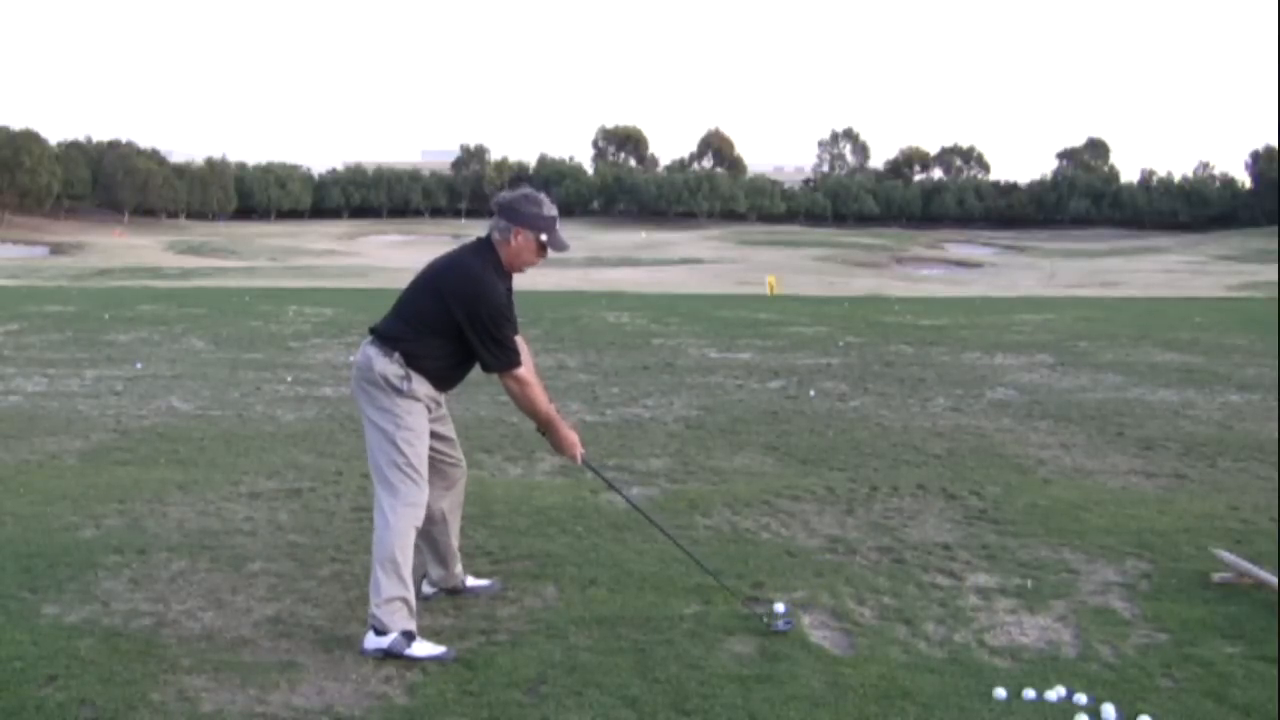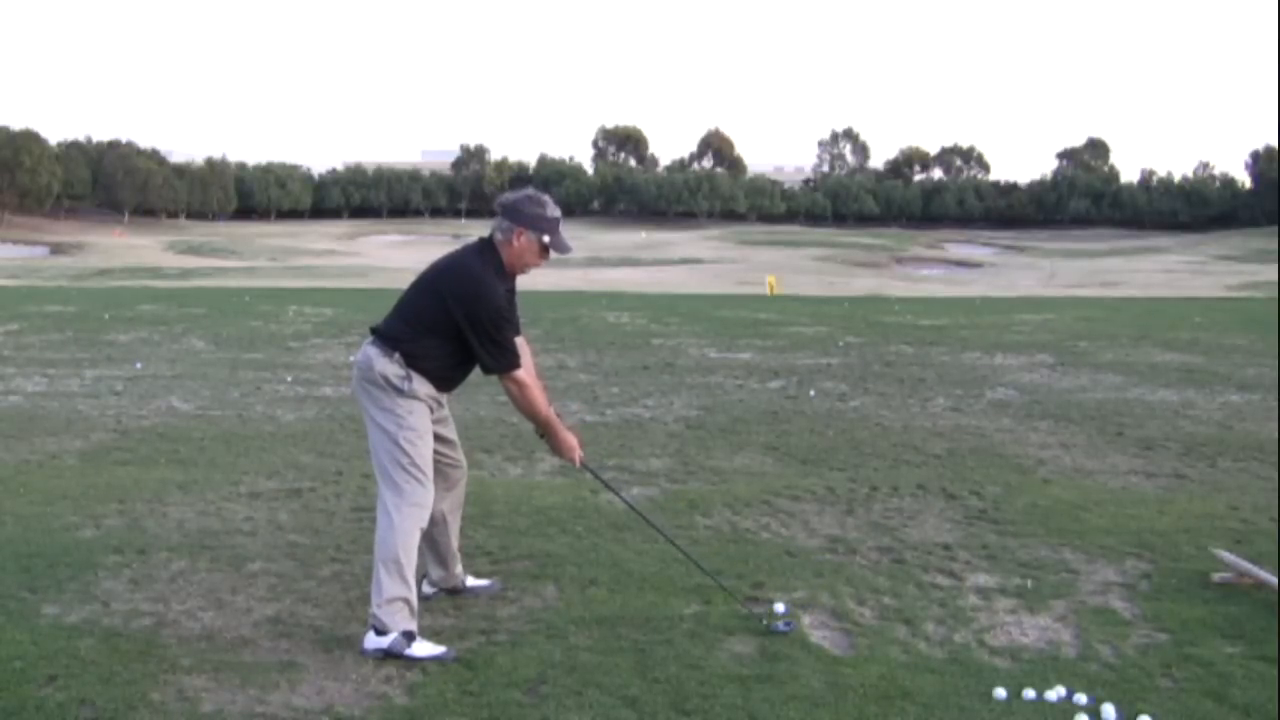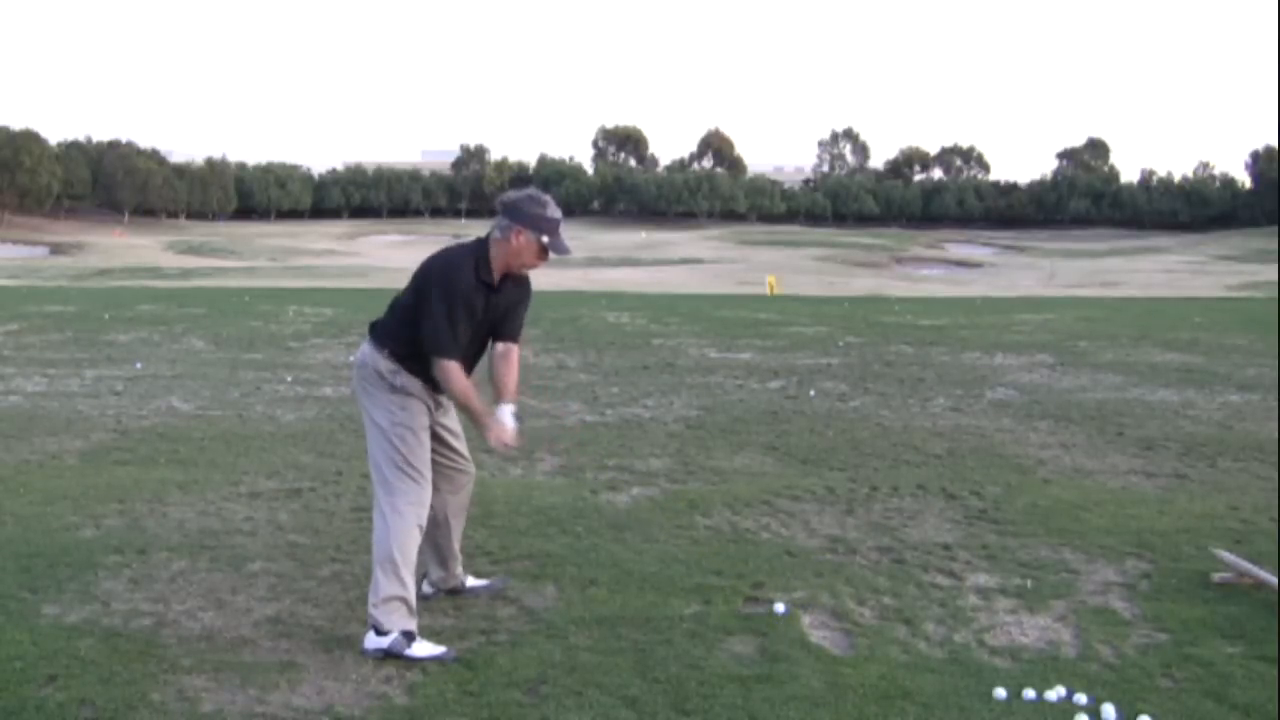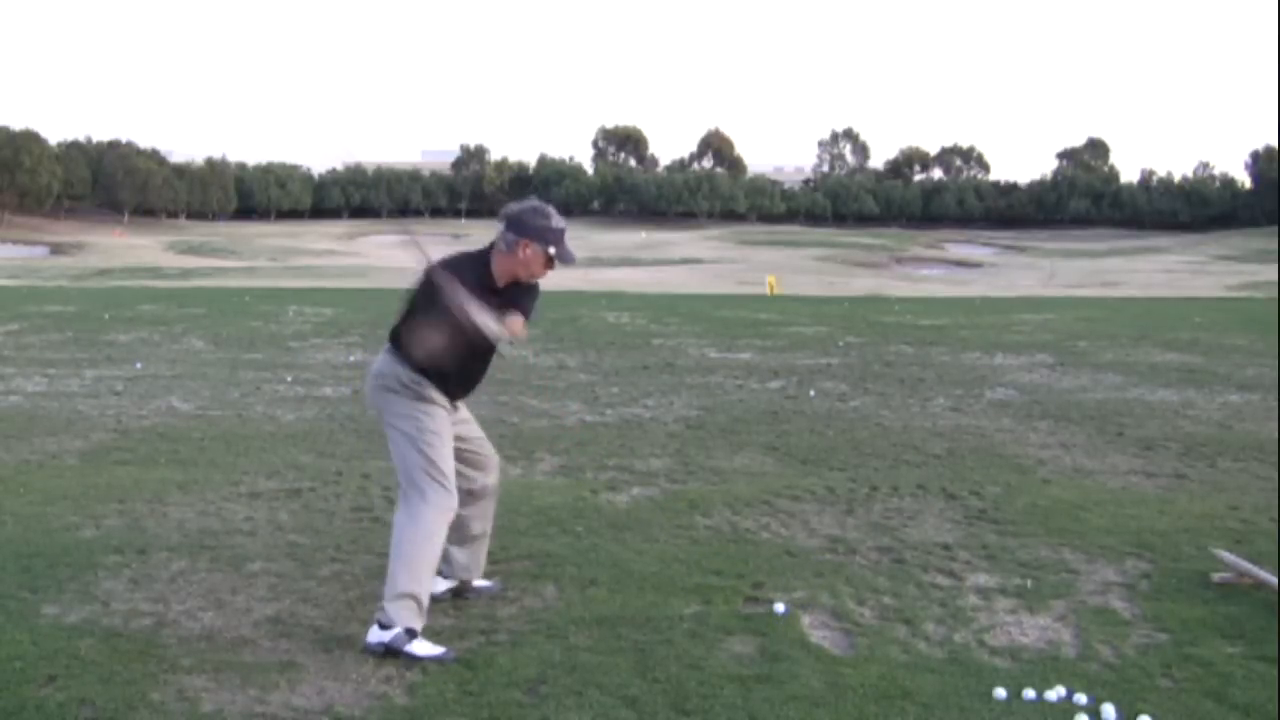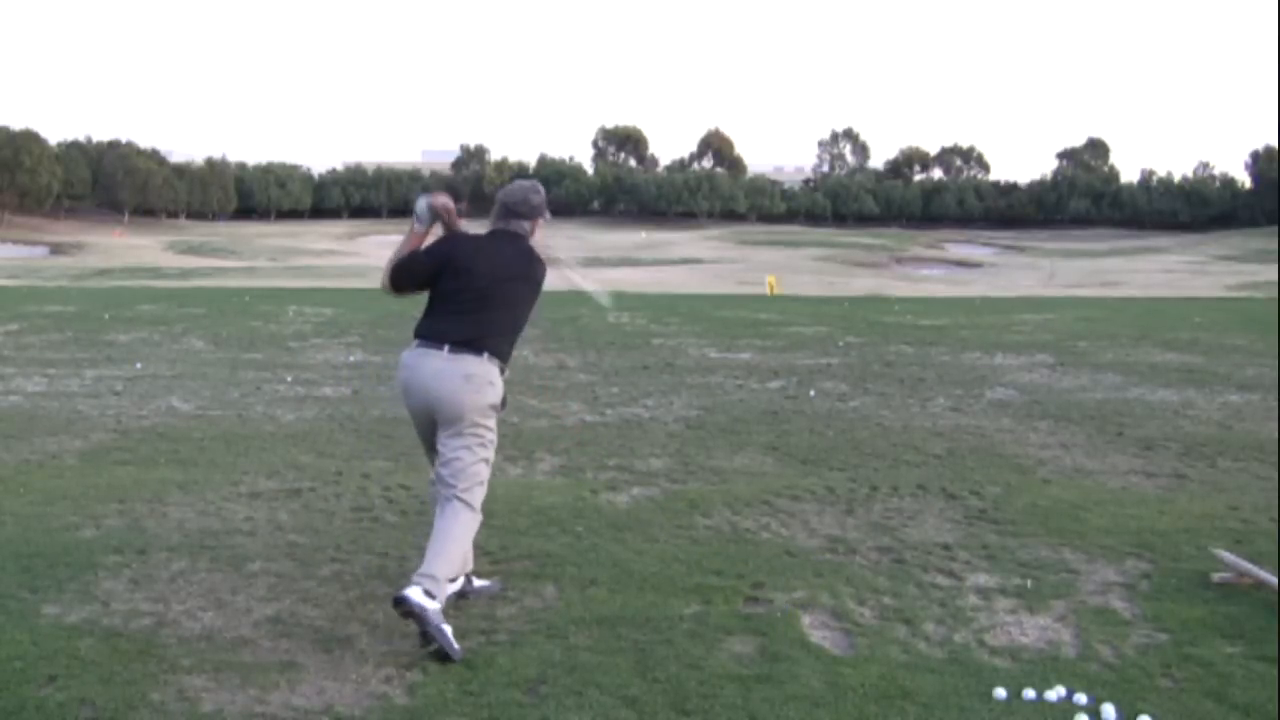
dt=0.5s
person 1, frame 1
left shoulder: (488, 268)
right shoulder: (477, 282)
left elbow: (516, 345)
right elbow: (513, 375)
left wrist: (549, 412)
right wrist: (555, 429)
left hip: (415, 379)
right hip: (393, 378)
left knee: (447, 474)
right knee: (406, 496)
left ankle: (443, 575)
right ankle: (388, 628)
person 1, frame 2
left shoulder: (494, 270)
right shoulder: (478, 283)
left elbow: (518, 347)
right elbow: (512, 377)
left wrist: (551, 416)
right wrist: (554, 432)
left hip: (418, 379)
right hip: (394, 378)
left knee: (448, 474)
right knee: (410, 496)
left ankle: (443, 575)
right ankle: (388, 628)
person 1, frame 3
left shoulder: (516, 285)
right shoulder: (453, 272)
left elbow: (505, 352)
right elbow: (445, 363)
left wrist: (506, 411)
right wrist: (484, 421)
left hip: (427, 384)
right hip: (392, 376)
left knee: (455, 478)
right knee: (407, 496)
left ankle: (443, 576)
right ankle: (388, 628)
person 1, frame 4
left shoulder: (523, 287)
right shoulder: (452, 277)
left elbow: (513, 327)
right elbow: (416, 346)
right wrist: (453, 321)
left hip: (442, 392)
right hip: (410, 385)
left knee: (482, 474)
right knee: (432, 497)
left ankle: (455, 572)
right ankle: (394, 626)
person 1, frame 5
left shoulder: (456, 247)
right shoulder: (533, 267)
left elbow: (392, 282)
left wrist: (422, 219)
right wrist: (450, 221)
left hip: (417, 366)
right hip: (472, 379)
left knee: (451, 477)
right knee: (463, 498)
left ankle: (453, 575)
right ankle: (424, 592)
